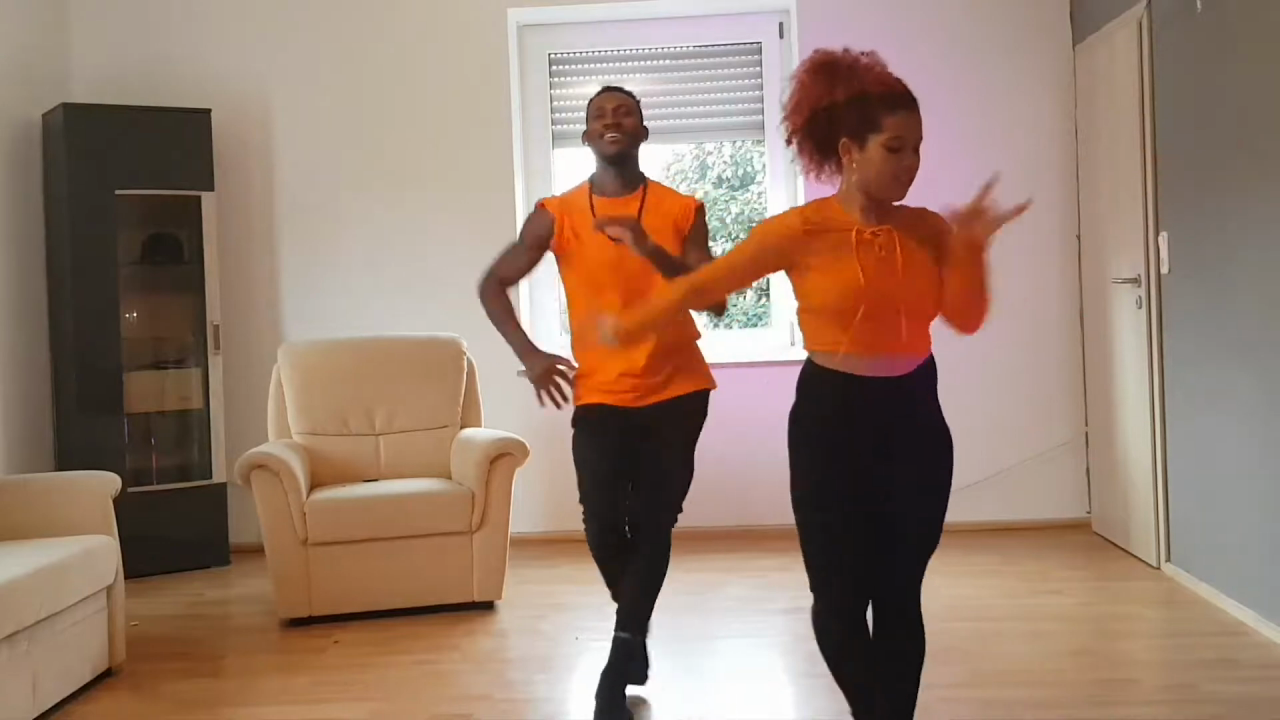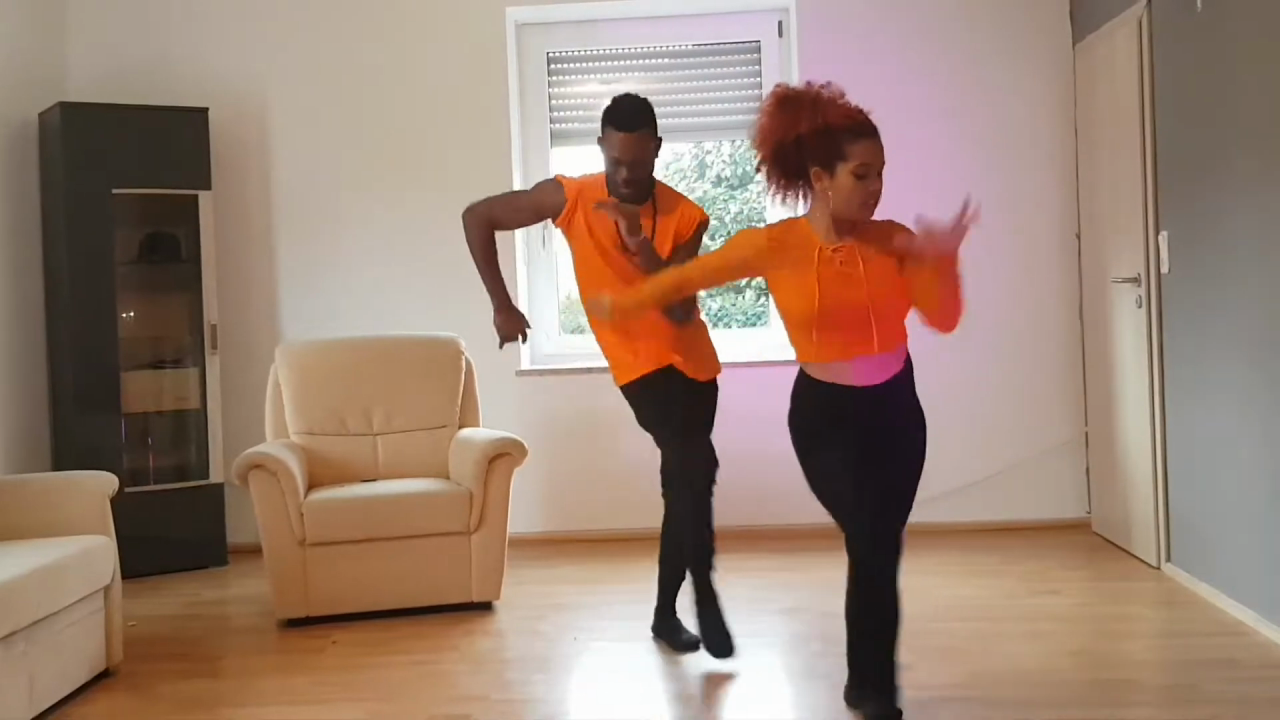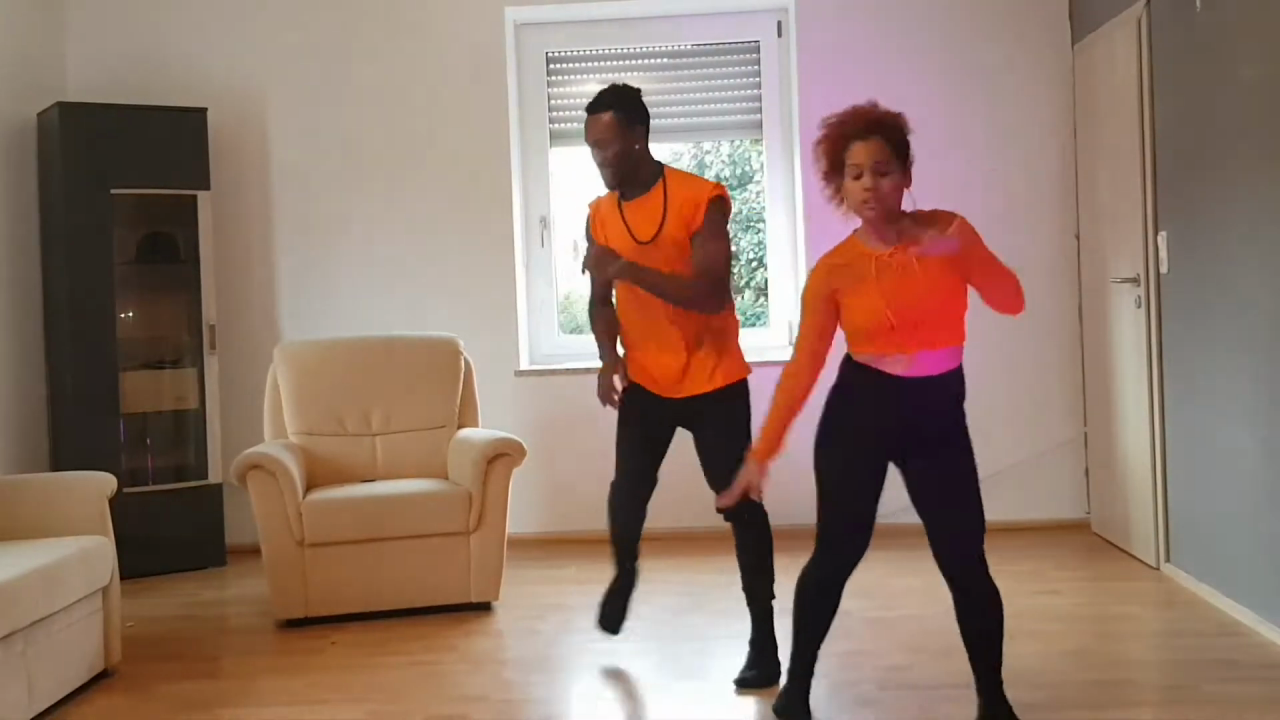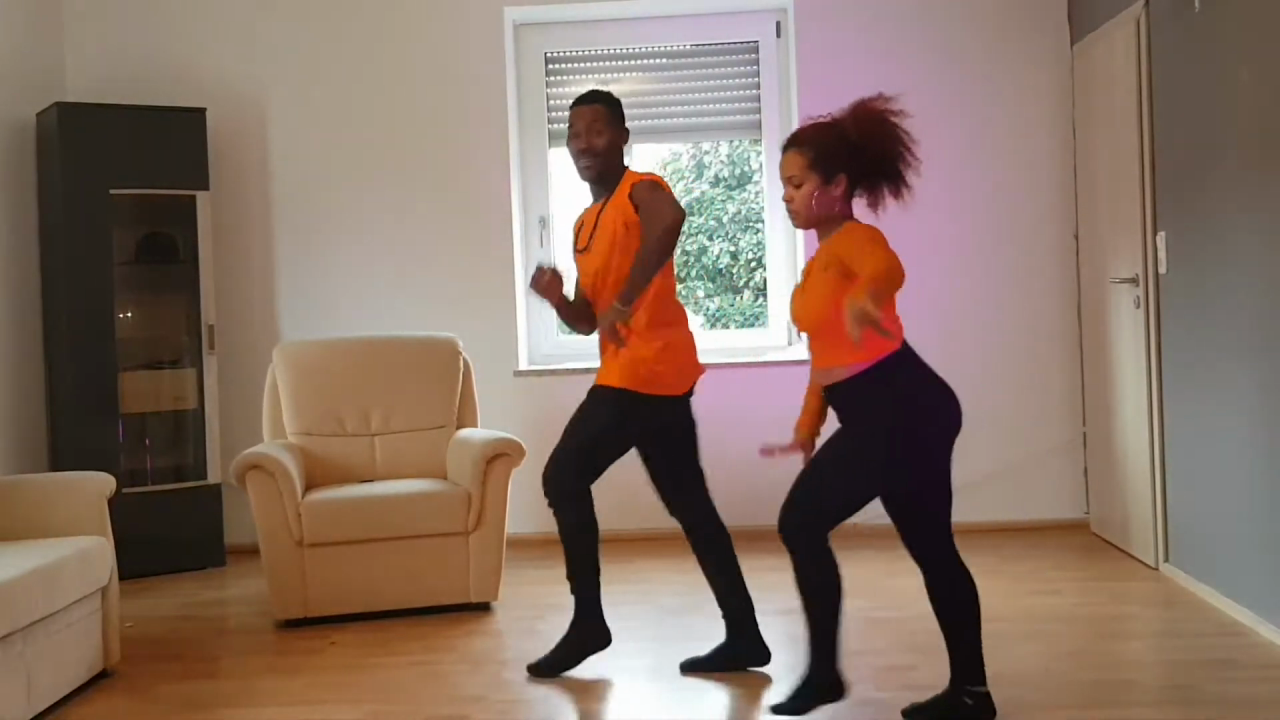
dt=0.7s
person 1, frame 1
left shoulder: (931, 231)
right shoulder: (808, 229)
left elbow: (966, 317)
right elbow: (709, 281)
left wrist: (970, 245)
right wrist: (623, 328)
left hip: (917, 420)
right hip: (829, 425)
left knee: (900, 597)
right knee: (840, 598)
person 1, frame 2
left shoulder: (897, 241)
right shoulder: (775, 245)
left elbow: (945, 318)
right elbow: (686, 277)
left wrist: (941, 257)
right wrist: (617, 304)
left hip: (894, 416)
right hip: (825, 416)
left knee: (877, 551)
right knee: (871, 548)
person 1, frame 3
left shoulder: (947, 229)
right shoulder: (834, 269)
left elbow: (1010, 301)
right elbow: (802, 367)
left wrist: (959, 250)
right wrist: (760, 456)
left hip: (940, 418)
right hip: (861, 415)
left knee: (965, 563)
right knee: (836, 555)
person 1, frame 4
left shoulder: (862, 243)
right shoulder: (827, 253)
left elbow: (885, 276)
right elbow: (829, 356)
left wrist: (865, 305)
right wrist: (805, 432)
left hip: (900, 412)
right hip: (887, 413)
left knee: (800, 524)
right knee: (931, 548)
person 2, frame 1
left shoulder: (682, 210)
right shoulder: (555, 213)
left elbow: (717, 301)
right elbow: (492, 287)
left wrist: (652, 251)
right wrist: (528, 353)
left hip: (679, 389)
right hip: (604, 394)
left knee: (655, 521)
right knee: (606, 522)
left ankle: (624, 649)
right ankle: (630, 641)
person 2, frame 2
left shoulder: (686, 217)
right shoulder: (567, 196)
left elbow: (680, 304)
right elbow: (475, 217)
left wrist: (637, 239)
right wrist: (500, 303)
left hip: (695, 365)
right hip: (640, 367)
left knee: (686, 480)
right knee: (693, 466)
left ankle: (665, 613)
right ankle: (706, 602)
person 2, frame 3
left shoulder: (704, 199)
right shoulder: (599, 215)
left elbow: (713, 297)
right elbow: (600, 299)
left wrist: (631, 268)
right wrist: (610, 356)
left hip: (717, 375)
right hip: (644, 379)
left knee: (740, 501)
right knee: (628, 493)
left ankle: (764, 639)
right ankle: (624, 573)
person 2, frame 4
left shoulder: (645, 190)
right shoulder: (587, 228)
left elbow: (667, 223)
right elbow: (581, 321)
left wrist: (623, 299)
right wrist: (553, 290)
left hip: (645, 374)
right hip: (626, 376)
left knee: (560, 480)
right knee: (686, 502)
left ankle: (588, 622)
right ankle: (743, 635)
